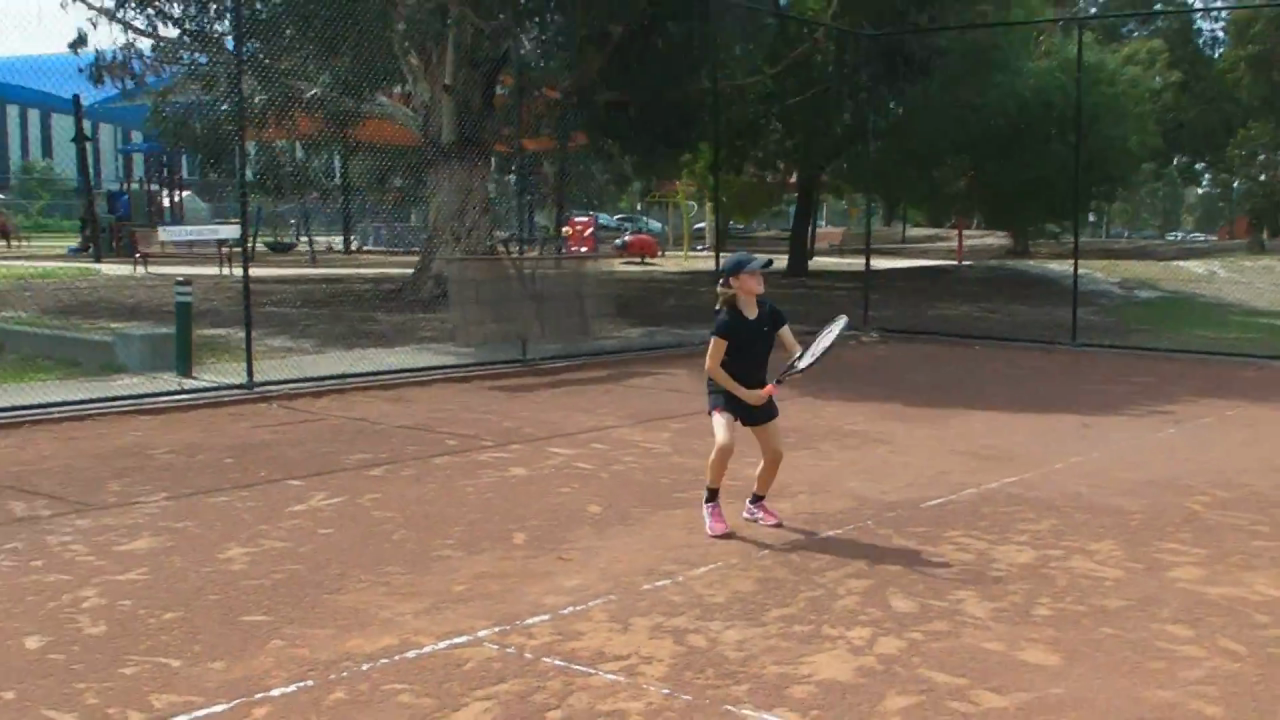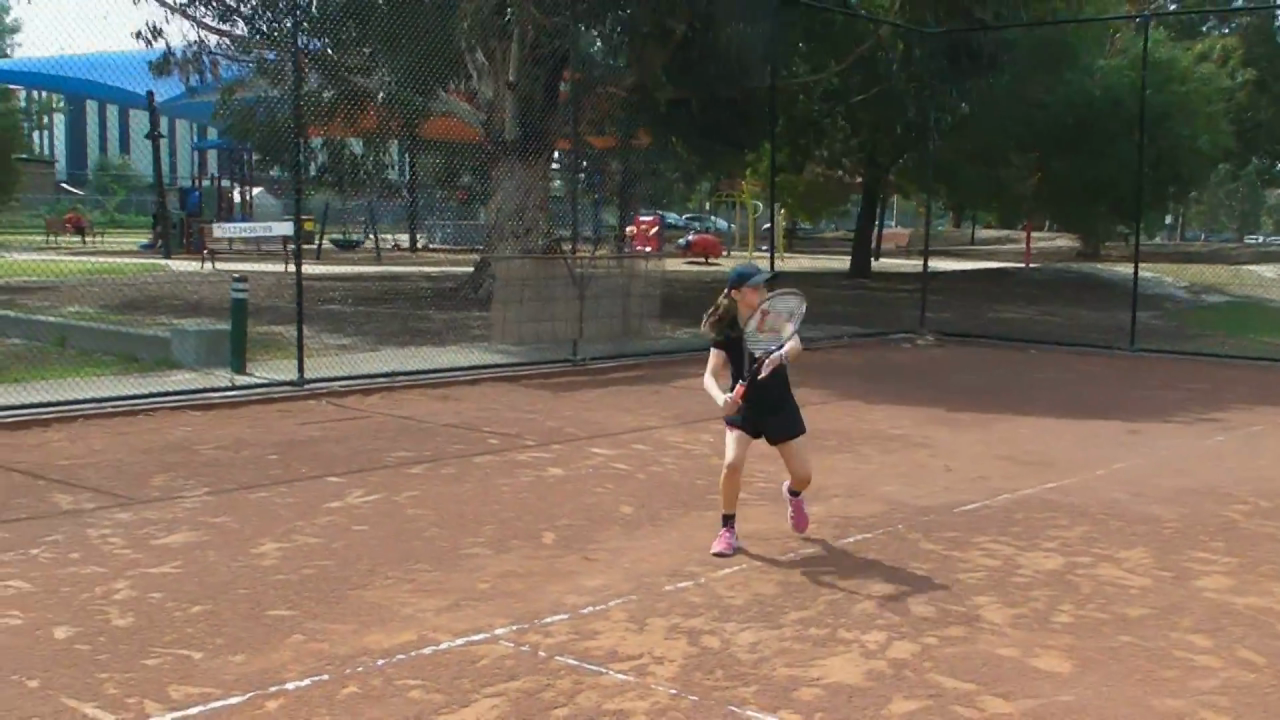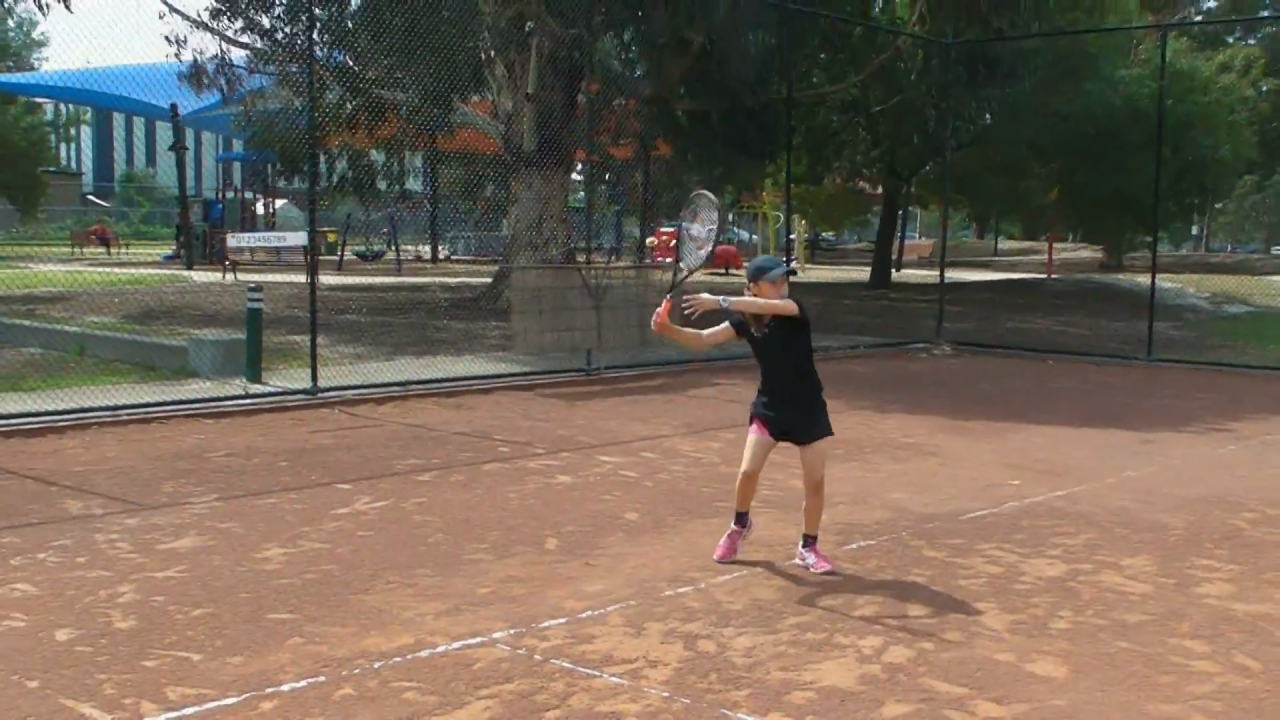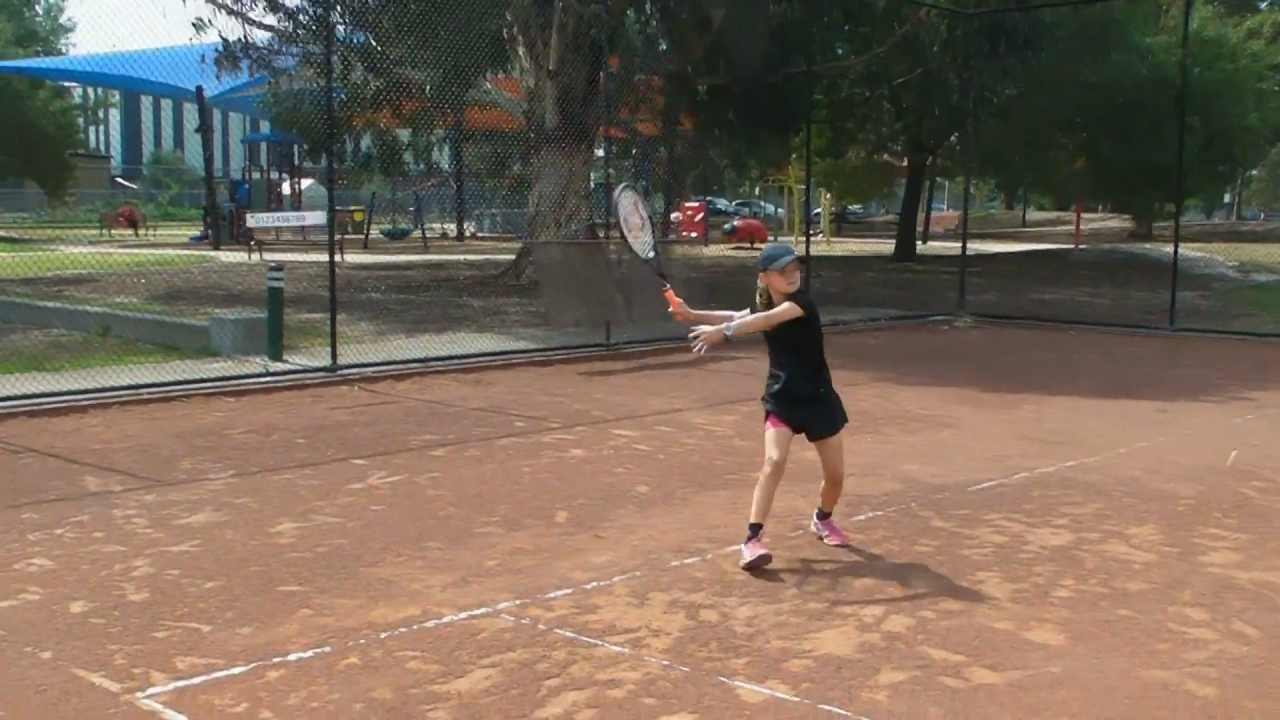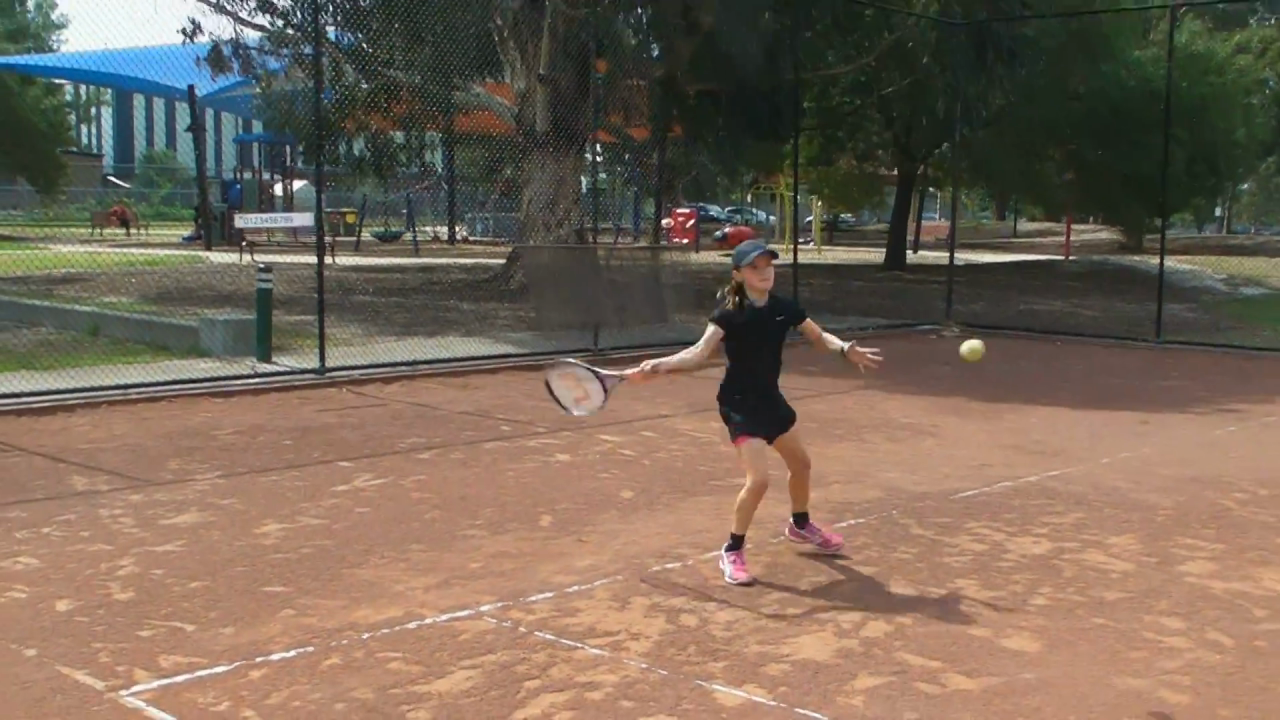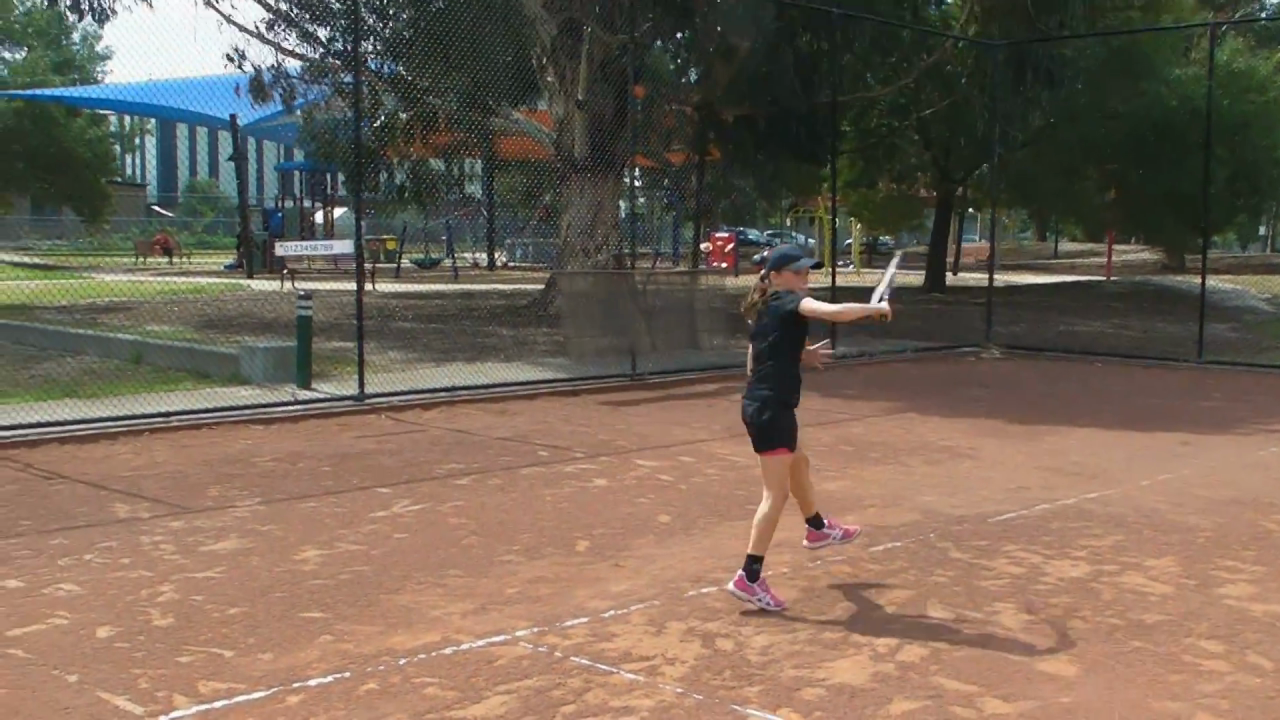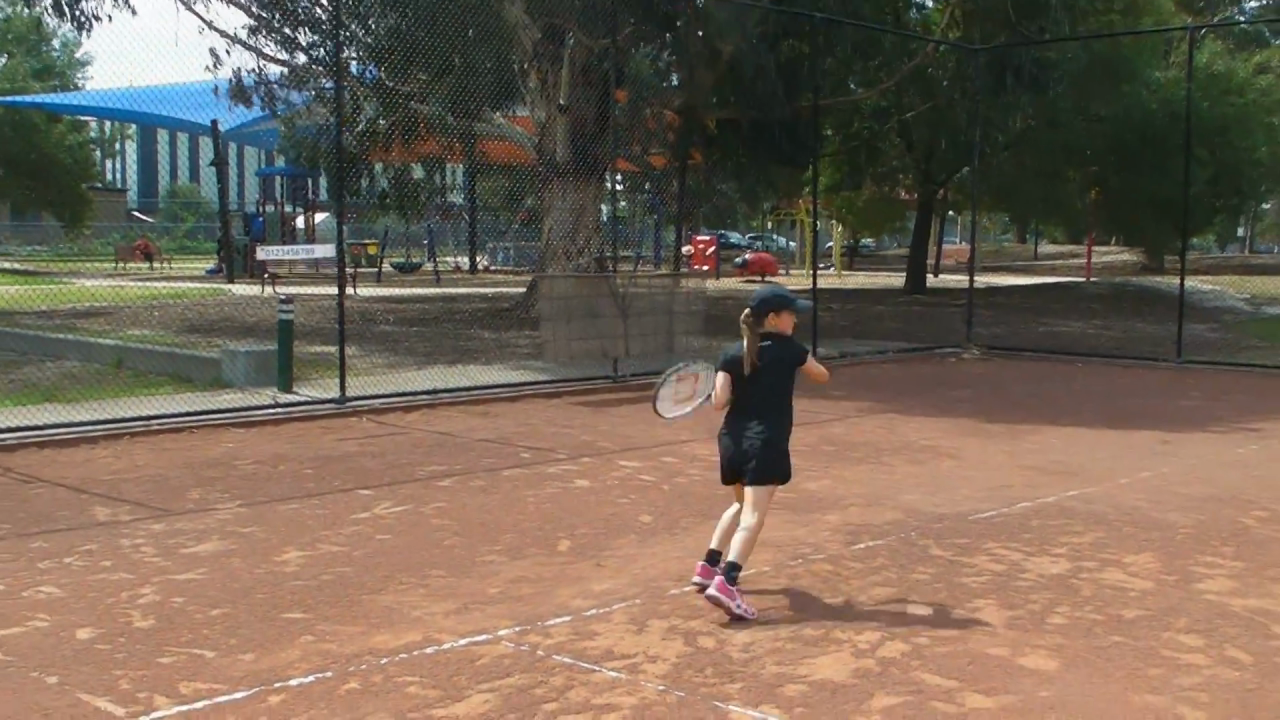
dt=0.3s
person 1, frame 1
left shoulder: (771, 313)
right shoulder: (727, 320)
left elbow: (794, 347)
right elbow: (711, 366)
right wrist: (742, 392)
left hip: (758, 391)
right hip: (726, 391)
left knee: (774, 453)
right knee: (725, 445)
left ankle: (755, 505)
right ankle: (711, 502)
person 1, frame 2
right shoulder: (724, 332)
left elbow: (796, 347)
right elbow: (710, 376)
left wrist: (779, 357)
right wrist: (721, 397)
left hip: (779, 406)
right hip: (740, 408)
left knee: (803, 475)
right knee: (732, 464)
left ankle: (793, 493)
right ankle: (728, 529)
person 1, frame 3
left shoulder: (793, 309)
right shoulder: (746, 322)
left elbow: (765, 306)
right elbow: (701, 340)
left wrist: (719, 302)
right wrist: (668, 328)
left hip: (808, 407)
right hip: (770, 406)
left knee: (815, 480)
right knee: (748, 471)
left ankle: (808, 548)
right ankle: (738, 527)
person 1, frame 4
left shoulder: (801, 302)
right shoulder: (762, 306)
left elbow: (767, 320)
right elbow: (738, 320)
left wrist: (723, 331)
right wrist: (692, 315)
left hip: (818, 397)
right hip: (781, 399)
left knee: (835, 476)
right knee: (774, 462)
left ankle: (823, 519)
right ankle: (753, 539)
person 1, frame 5
left shoulder: (783, 304)
right shoulder: (732, 309)
left elbow: (819, 335)
right elbow: (699, 353)
left wrist: (847, 348)
right wrist: (661, 365)
left hip: (769, 400)
right hip: (741, 404)
left knee: (801, 463)
right knee: (759, 480)
left ankle: (802, 525)
right ankle: (733, 551)
person 1, frame 6
left shoulder: (765, 313)
right shoulder: (788, 304)
right elbow: (835, 312)
left wrist: (801, 356)
right wrist: (876, 309)
left hip: (765, 405)
right hip: (769, 409)
left knee: (799, 463)
right knee: (777, 494)
left ankle: (817, 528)
right ankle: (749, 578)
person 1, frame 7
left shoulder: (732, 354)
right shoulder: (791, 350)
left elbow: (718, 401)
right elbow: (822, 376)
left hip: (733, 441)
right hip: (767, 444)
left knee: (741, 506)
right knee: (753, 521)
left ankle: (708, 566)
right ankle: (725, 582)
